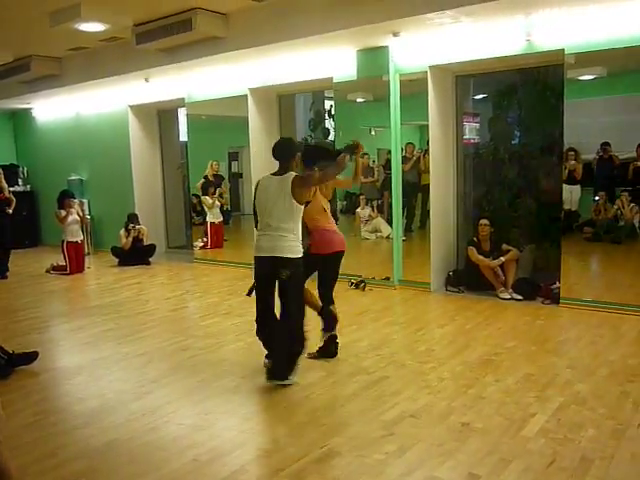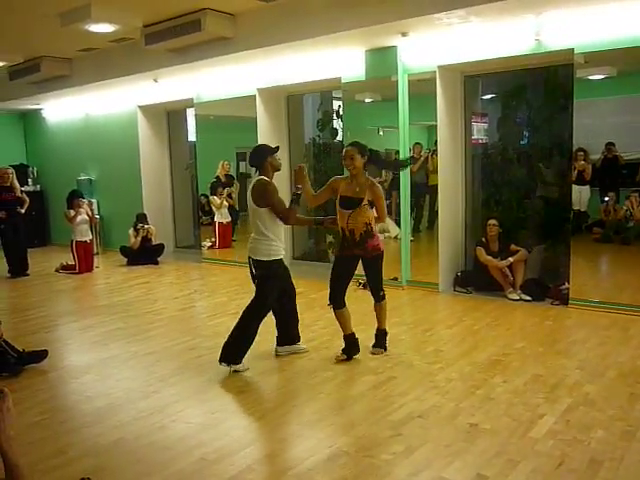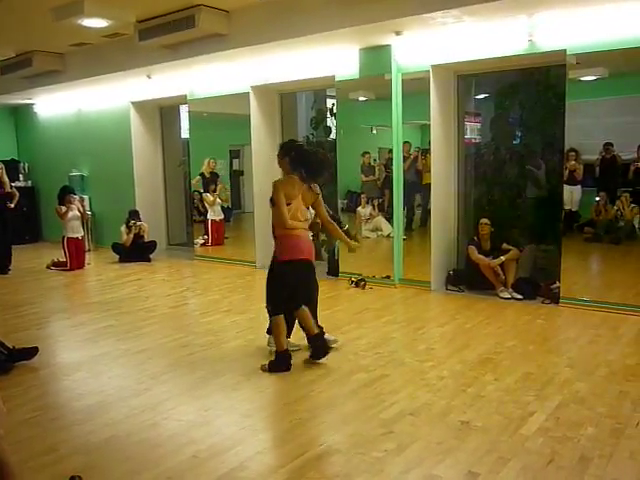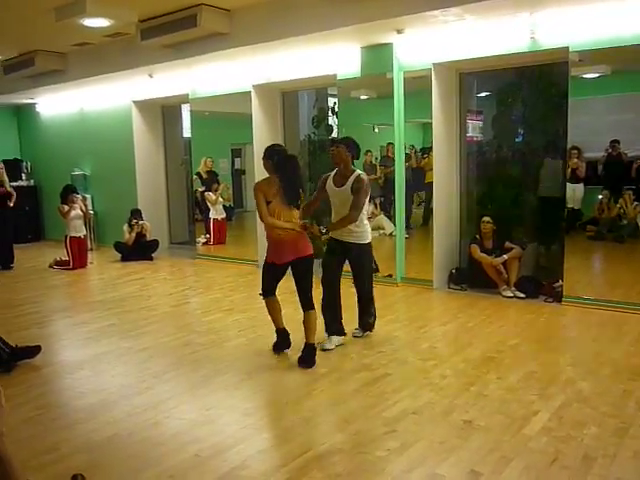
dt=0.7s
person 1, frame 1
right shoulder: (328, 182)
right elbow: (355, 181)
right wrist: (357, 156)
left hip: (318, 242)
right hip: (337, 241)
right knee: (326, 292)
left ankle: (326, 314)
right ankle: (330, 343)
person 1, frame 2
left shoulder: (373, 187)
right shoulder: (337, 183)
left elbow: (382, 218)
right elbow: (313, 201)
left wrist: (364, 222)
right wrist: (303, 180)
left hip: (370, 245)
right hip: (346, 246)
left knee: (377, 291)
right knee: (335, 296)
left ankle: (381, 337)
right ankle: (350, 344)
person 1, frame 3
left shoulder: (280, 185)
right shoulder: (311, 186)
left elbow: (282, 222)
right elbow: (326, 220)
left wrist: (301, 224)
right wrist: (346, 240)
left hip: (287, 248)
right hip: (305, 247)
left knee: (275, 304)
right knee: (295, 299)
left ankle: (281, 357)
right ankle: (317, 340)
person 1, frame 4
left shoulder: (260, 187)
right shoulder: (295, 188)
left elbow: (265, 219)
left wrist: (287, 226)
left hip: (278, 248)
right hip: (302, 246)
left knee: (268, 291)
right knee: (306, 299)
left ankle: (282, 336)
right ankle: (309, 351)
person 2, frame 1
left shoulder: (260, 184)
right shoulder: (301, 181)
right elbow: (337, 167)
left hip: (262, 253)
right hip: (289, 255)
left knee: (265, 310)
right knee: (293, 313)
left ankle: (275, 357)
right ankle: (282, 371)
person 2, frame 2
left shoulder: (261, 185)
right shoulder: (265, 185)
left elbow: (287, 219)
right elbow: (287, 218)
left wrist: (320, 221)
right wrist: (298, 192)
left hip: (269, 255)
right hip: (267, 256)
left knee: (286, 293)
right knee: (260, 306)
left ankle: (286, 341)
right ankle: (231, 357)
person 2, frame 3
left shoulder: (311, 185)
right shoulder: (303, 177)
left elbow: (323, 216)
left hip: (302, 240)
right hip: (294, 241)
left knee: (296, 290)
right knee: (308, 288)
left ankle: (278, 336)
right ankle: (315, 336)
person 2, frame 4
left shoulder: (360, 181)
right shoulder: (328, 179)
left elbow: (354, 215)
right elbow: (311, 205)
left wrist: (326, 229)
left hip: (358, 240)
right hip: (336, 238)
left knee: (363, 285)
right knee: (330, 283)
left ankle: (366, 324)
right ankle: (335, 332)
